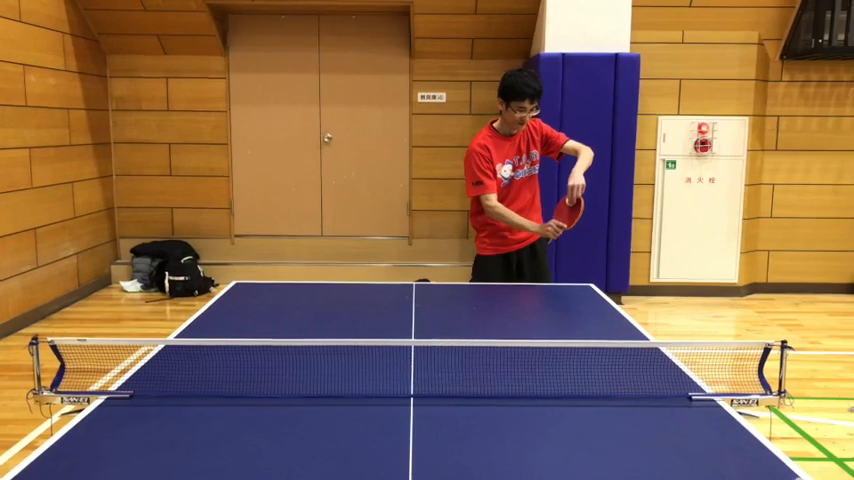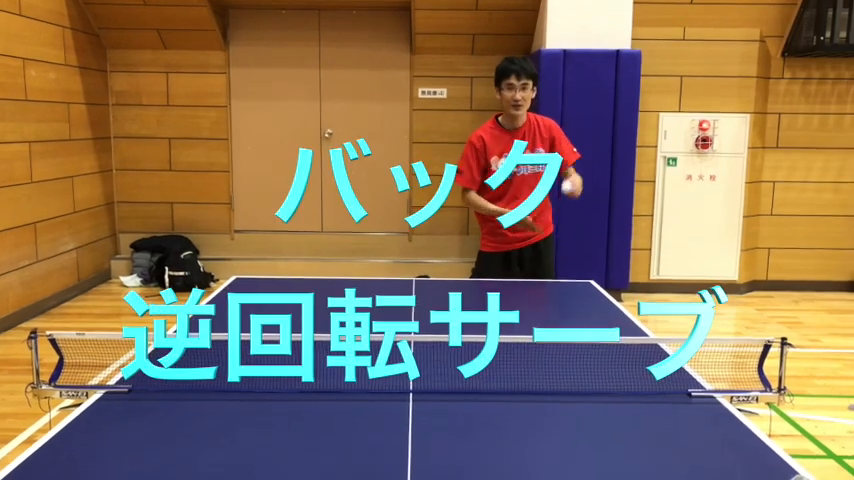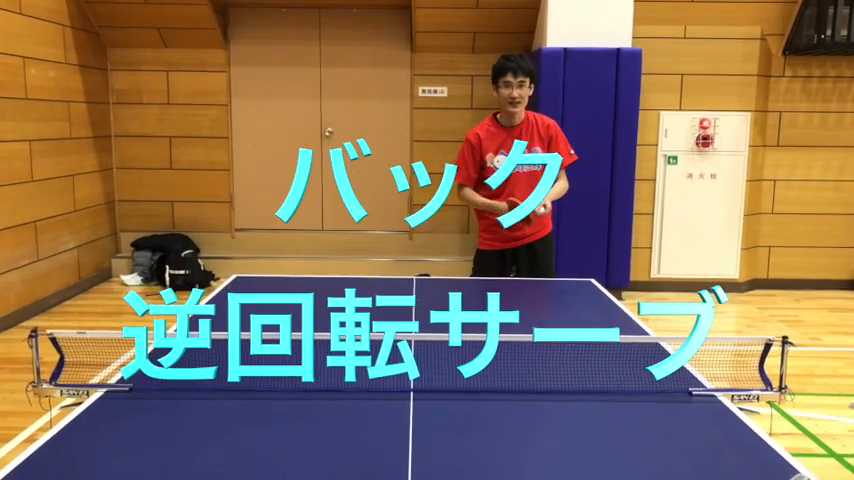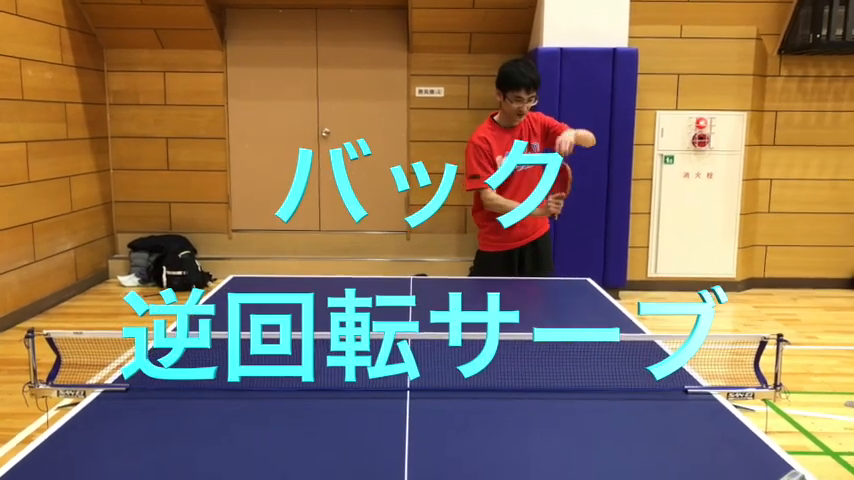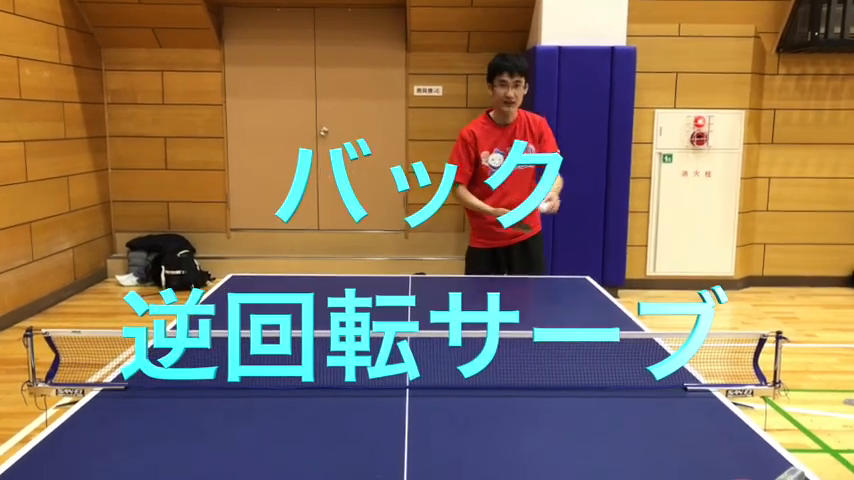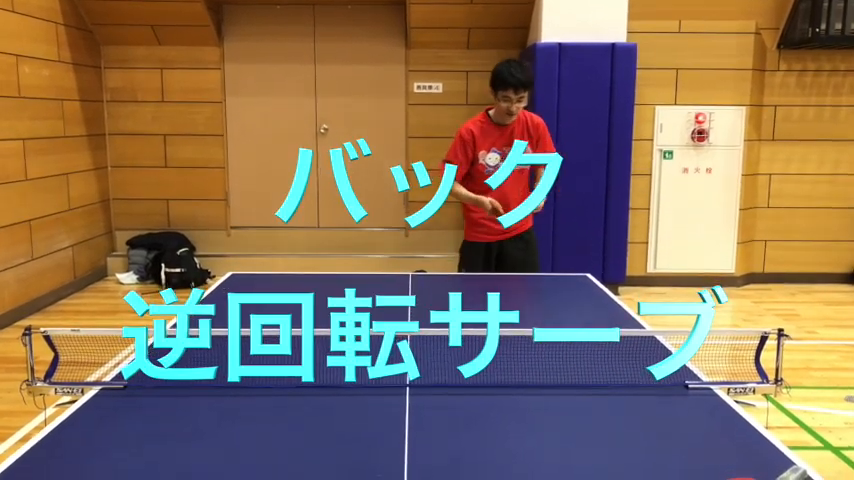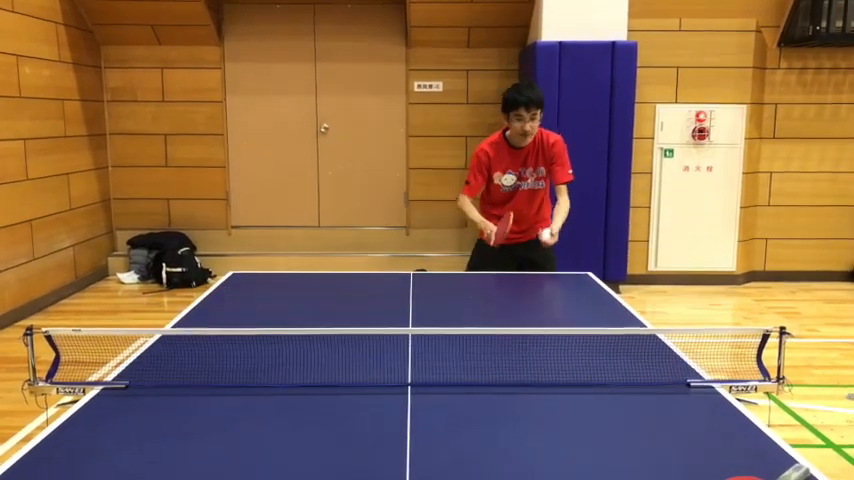
dt=0.7s
person 1, frame 1
left shoulder: (536, 130)
right shoulder: (480, 148)
left elbow: (585, 151)
right elbow: (490, 205)
left wrist: (577, 172)
right wrist: (537, 228)
left hip: (532, 242)
right hip: (494, 247)
person 1, frame 2
left shoulder: (548, 129)
right shoulder: (481, 140)
left elbow: (569, 174)
right elbow: (468, 194)
left wrist: (574, 182)
right wrist: (504, 214)
left hip: (539, 238)
right hip: (496, 242)
person 1, frame 3
left shoulder: (547, 128)
right shoulder: (478, 137)
left elbow: (562, 180)
right elbow: (464, 190)
left wrist: (548, 198)
right wrist: (495, 207)
left hip: (537, 236)
right hip: (493, 239)
person 1, frame 4
left shoulder: (538, 124)
right shoulder: (481, 140)
left elbow: (589, 139)
right elbow: (489, 199)
left wrist: (571, 136)
right wrist: (537, 210)
left hip: (536, 236)
right hip: (496, 242)
person 1, frame 5
left shoulder: (538, 126)
right shoulder: (472, 134)
right elbow: (458, 189)
left wrist: (553, 193)
right wrist: (493, 213)
left hip: (527, 234)
right hip: (485, 239)
person 1, frame 6
left shoulder: (536, 127)
right shoulder: (471, 131)
left elbow: (541, 175)
right elbow: (451, 183)
right wrist: (478, 200)
left hip: (520, 231)
right hip: (479, 234)
person 1, frame 7
left shoulder: (553, 144)
right shoulder: (487, 151)
left elbow: (563, 196)
right elbow: (464, 199)
left wrist: (555, 227)
right wrist: (483, 224)
left hip: (537, 237)
right hip: (496, 237)
